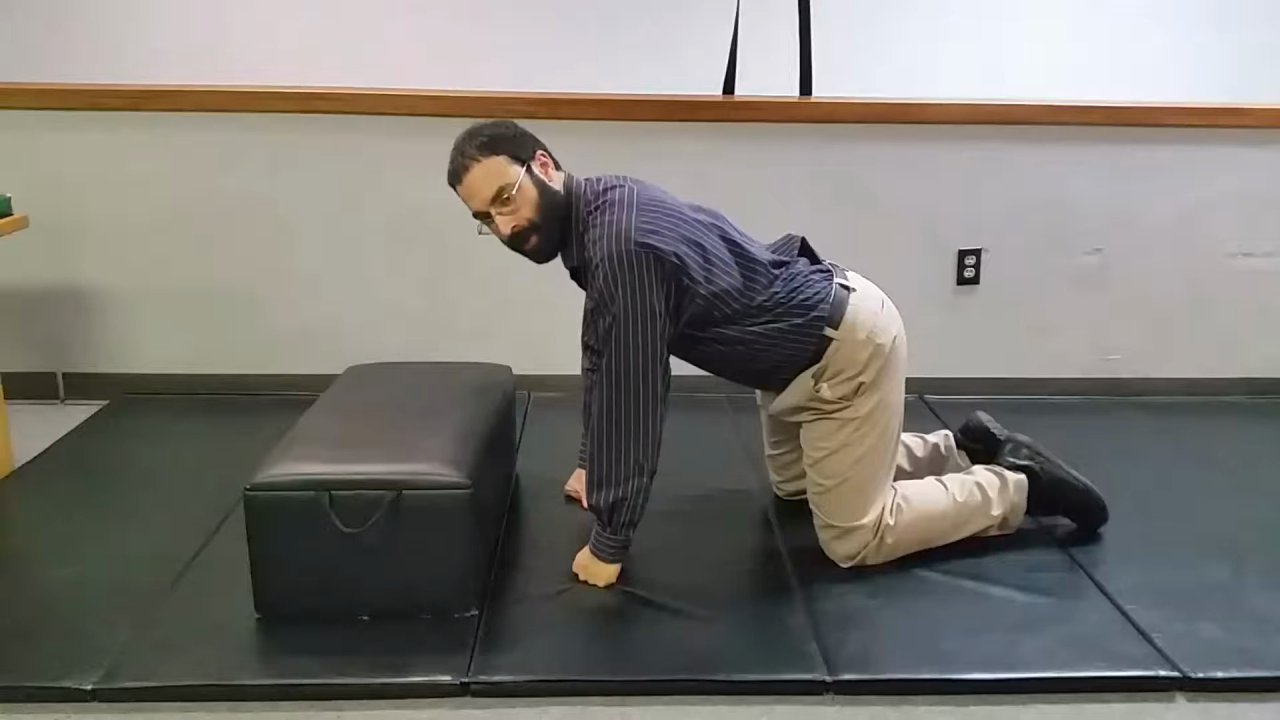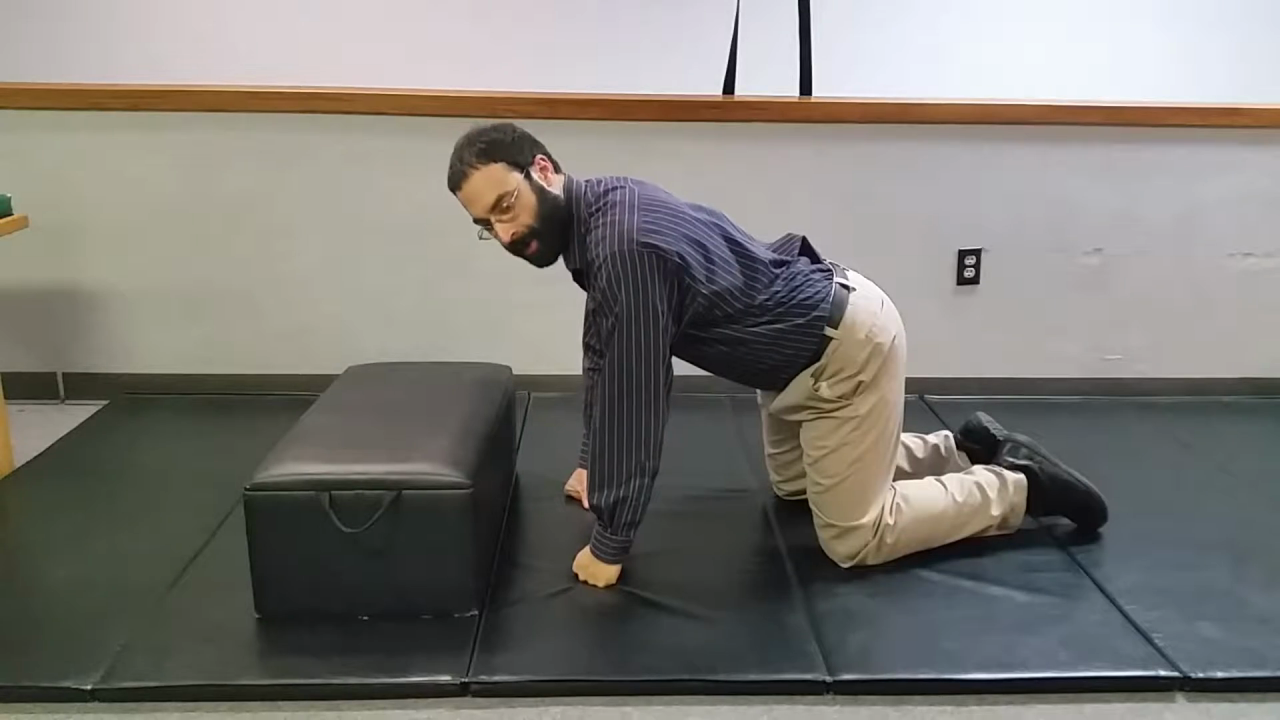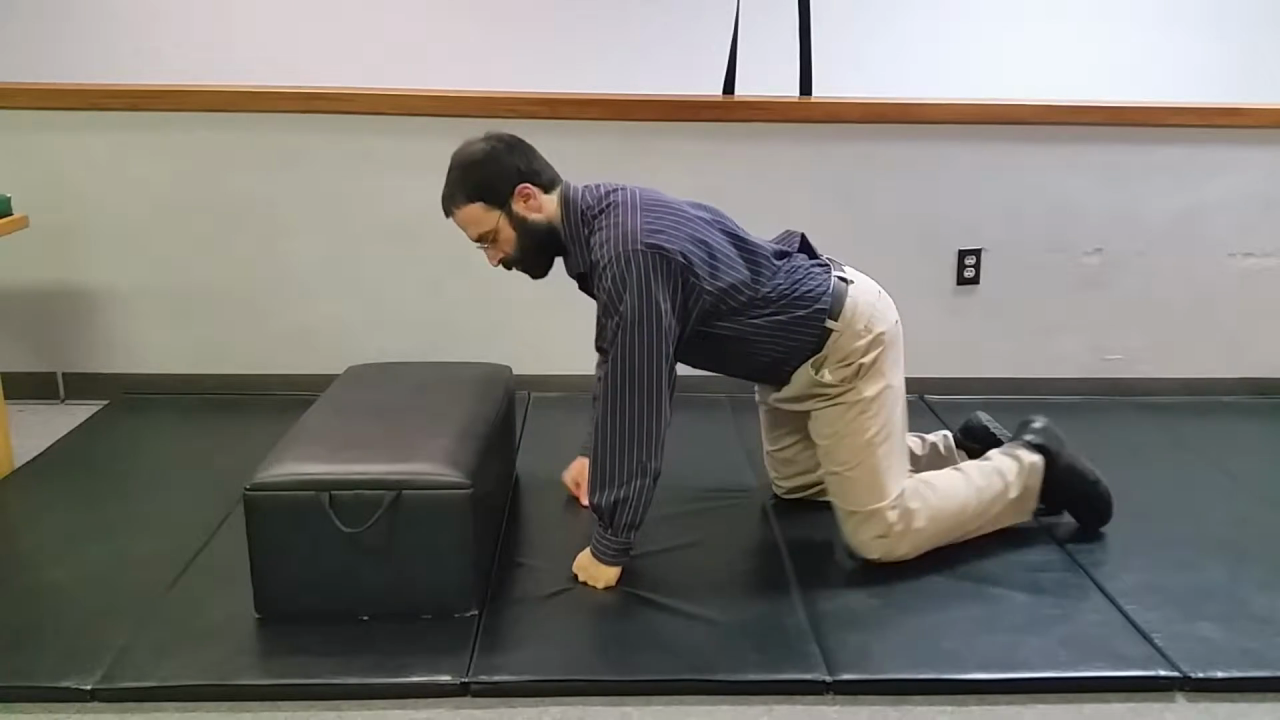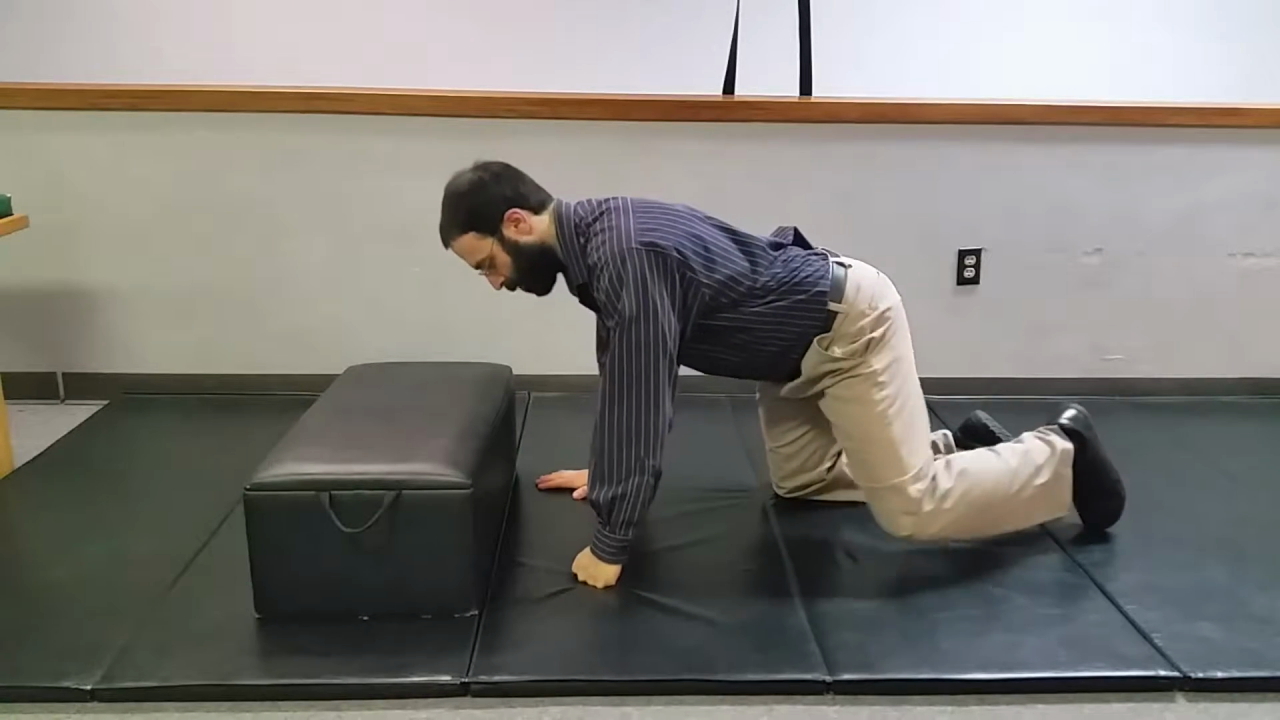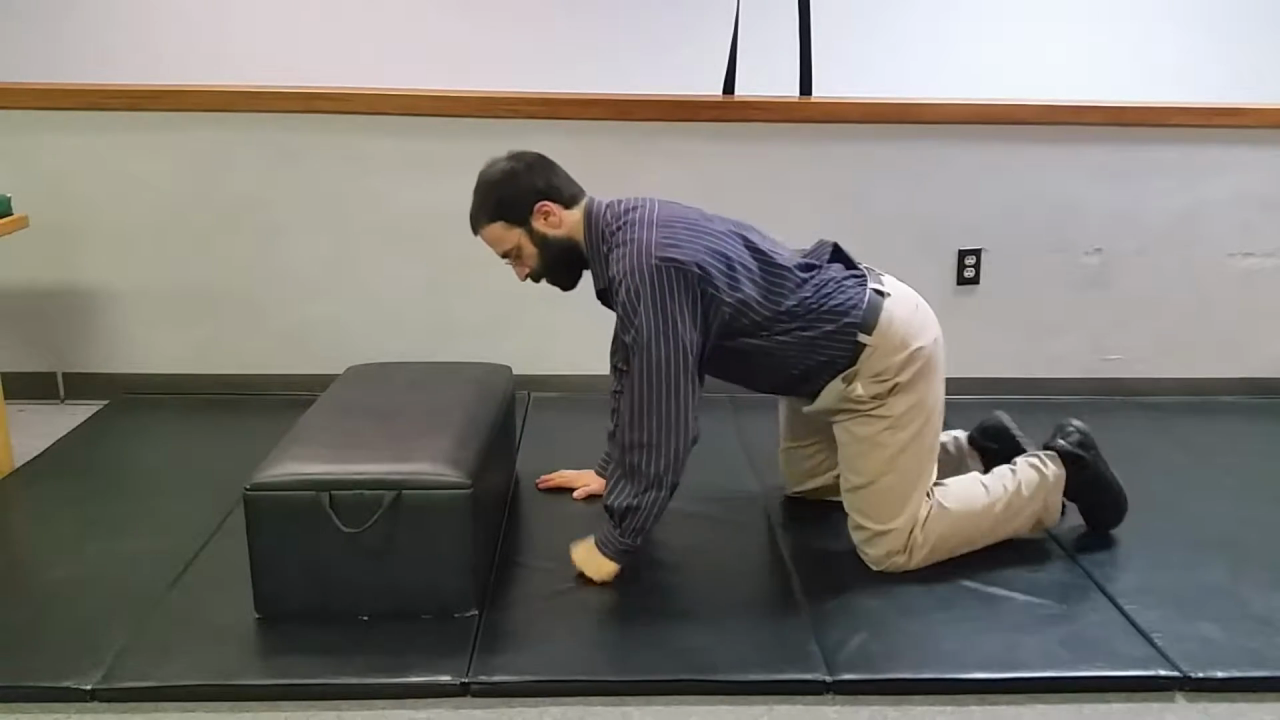
dt=0.4s
person 1, frame 1
left shoulder: (621, 244)
right shoulder: (600, 211)
left elbow: (632, 399)
right elbow: (602, 357)
left wrist: (608, 544)
right wrist: (590, 461)
left hip: (847, 345)
right hip: (811, 335)
left knee: (853, 537)
right knee: (794, 484)
left ankle: (1019, 484)
right ankle: (964, 449)
person 1, frame 2
left shoulder: (624, 245)
right shoulder: (600, 212)
left elbow: (635, 399)
right elbow: (604, 357)
left wrist: (609, 545)
right wrist: (592, 463)
left hip: (847, 345)
right hip: (811, 335)
left knee: (852, 538)
right knee: (794, 483)
left ankle: (1019, 484)
right ankle: (968, 450)
person 1, frame 3
left shoulder: (627, 249)
right shoulder: (600, 216)
left elbow: (638, 400)
right elbow: (617, 360)
left wrist: (610, 547)
right wrist: (596, 455)
left hip: (845, 338)
right hip: (806, 338)
left knee: (878, 528)
right knee: (798, 482)
left ankle: (1028, 466)
right ankle: (965, 449)
person 1, frame 4
left shoulder: (624, 252)
right shoulder: (595, 232)
left elbow: (640, 399)
right elbow: (624, 376)
left wrist: (609, 545)
right wrist: (605, 475)
left hip: (849, 323)
right hip: (803, 336)
left knee: (916, 505)
right knee: (801, 482)
left ankle: (1060, 450)
right ankle: (957, 445)
person 1, frame 5
left shoulder: (648, 264)
right shoulder: (627, 230)
left elbow: (665, 418)
right elbow: (635, 375)
left wrist: (614, 545)
right wrist: (611, 471)
left hip: (883, 349)
right hip: (846, 332)
left knee: (892, 544)
right knee: (807, 483)
left ankle: (1057, 470)
right ankle: (976, 452)
